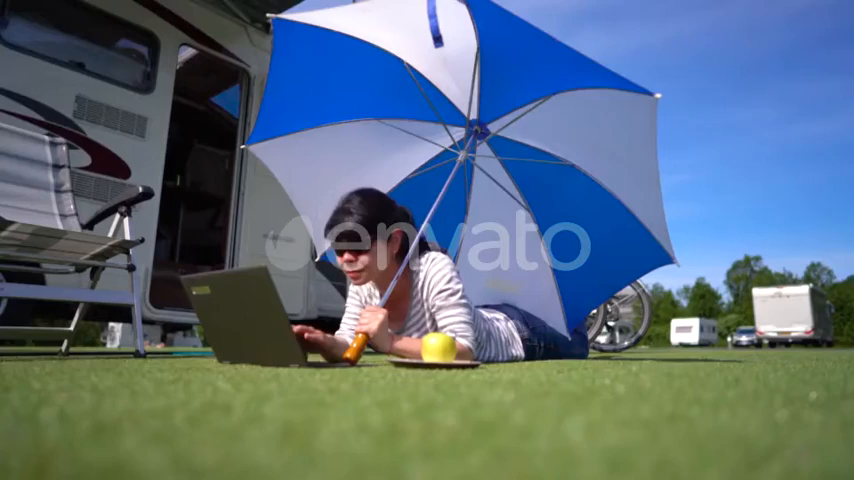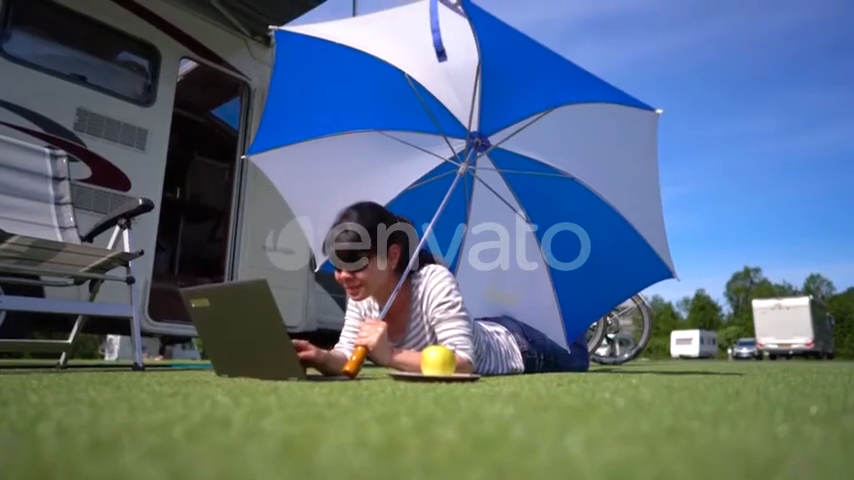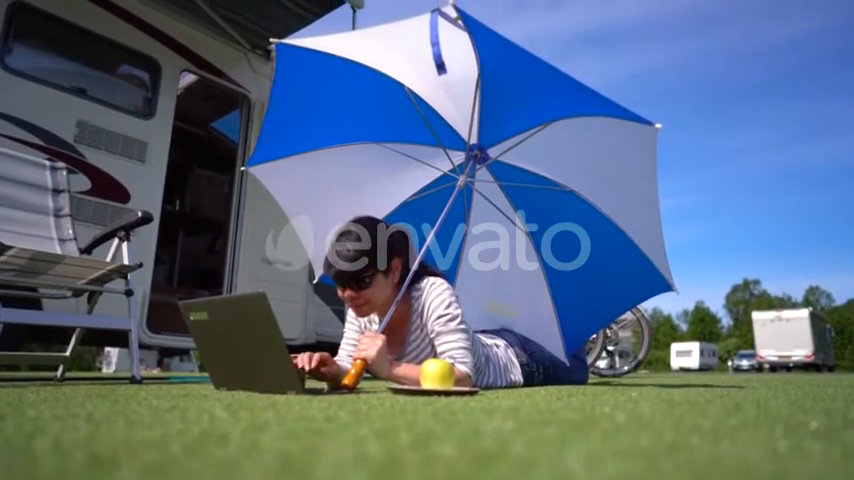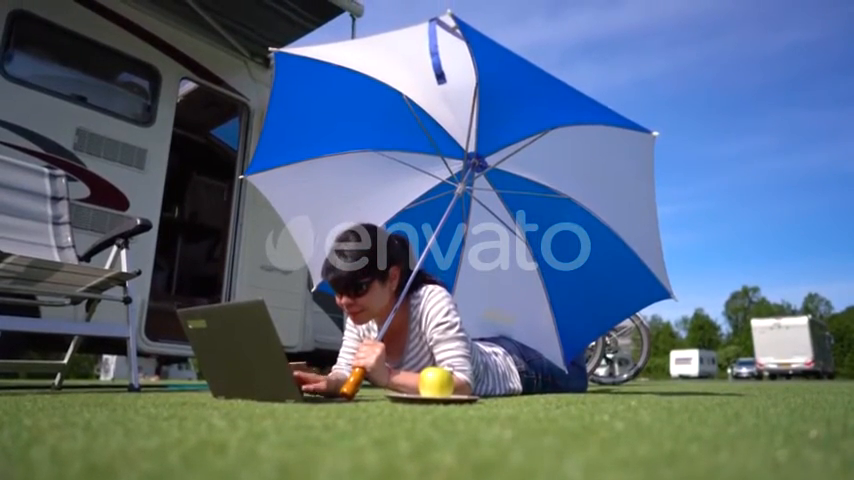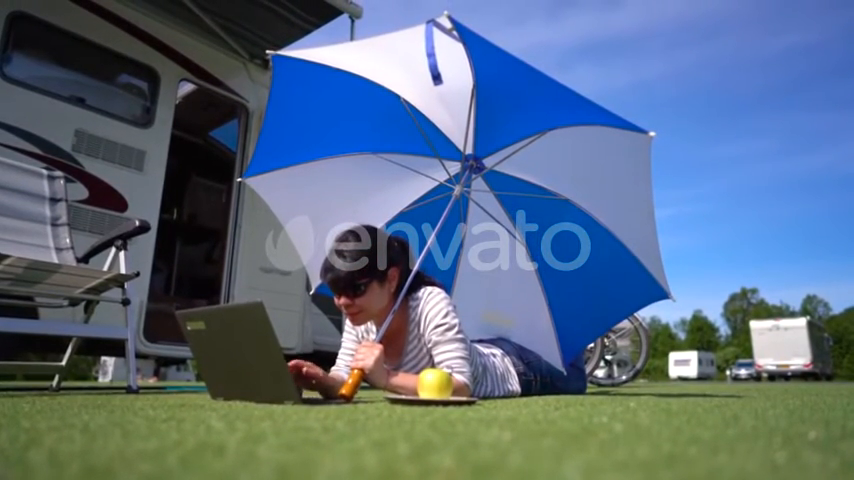
dt=1s
person 1, frame 1
left shoulder: (435, 269)
right shoulder: (361, 284)
left elbow: (464, 350)
right elbow: (346, 345)
left wrist: (392, 343)
right wrist: (323, 342)
left hip: (516, 335)
person 1, frame 2
left shoulder: (435, 282)
right shoulder: (361, 298)
left elbow: (464, 363)
right elbow: (345, 358)
left wrist: (391, 356)
right wrist: (322, 358)
left hip: (516, 348)
person 1, frame 3
left shoulder: (433, 293)
right shoulder: (359, 310)
left elbow: (463, 376)
right elbow: (344, 371)
left wrist: (390, 369)
right wrist: (328, 369)
left hip: (514, 360)
person 1, frame 4
left shoulder: (432, 301)
right shoulder: (359, 318)
left elbow: (462, 384)
right elbow: (343, 376)
left wrist: (389, 377)
right wrist: (328, 382)
left hip: (513, 368)
person 1, frame 5
left shoulder: (431, 303)
right shoulder: (357, 319)
left elbow: (461, 386)
right elbow: (342, 379)
left wrist: (387, 379)
right wrist: (324, 380)
left hip: (512, 370)
